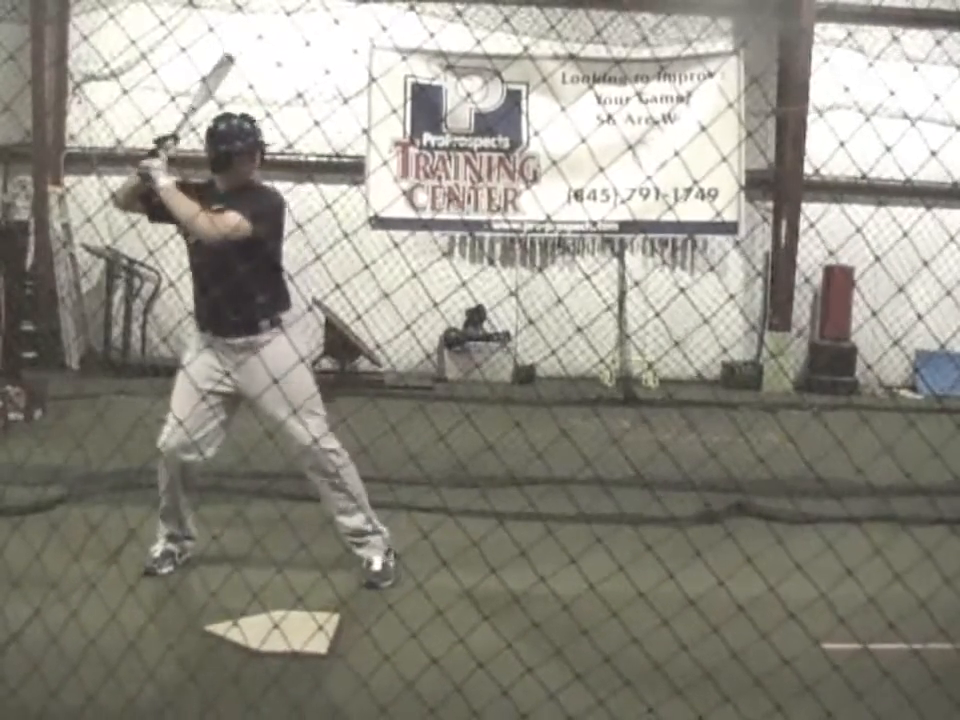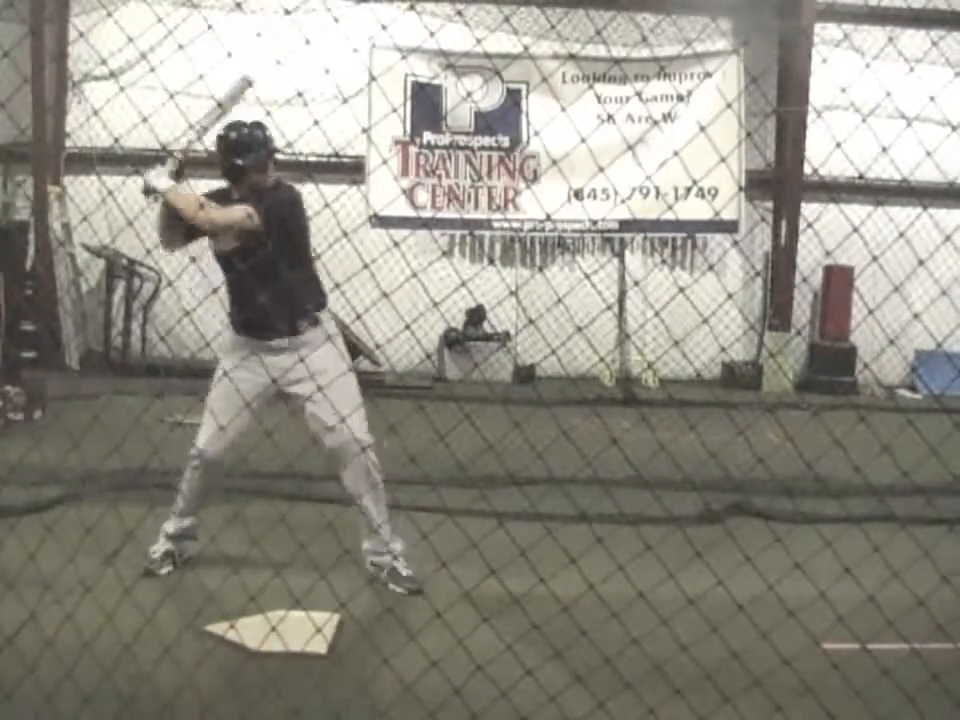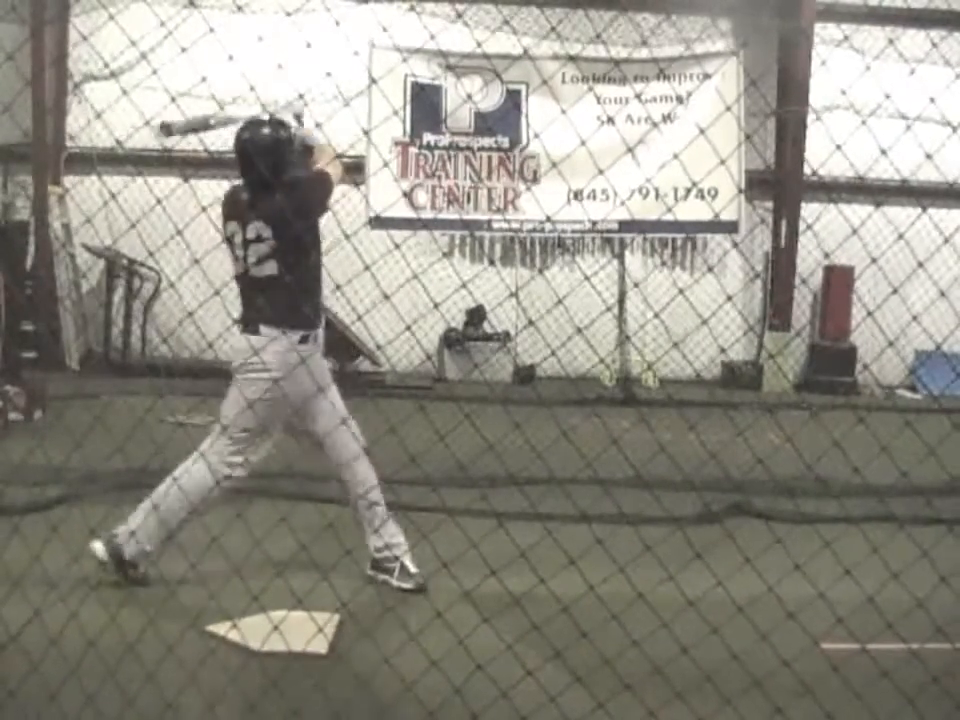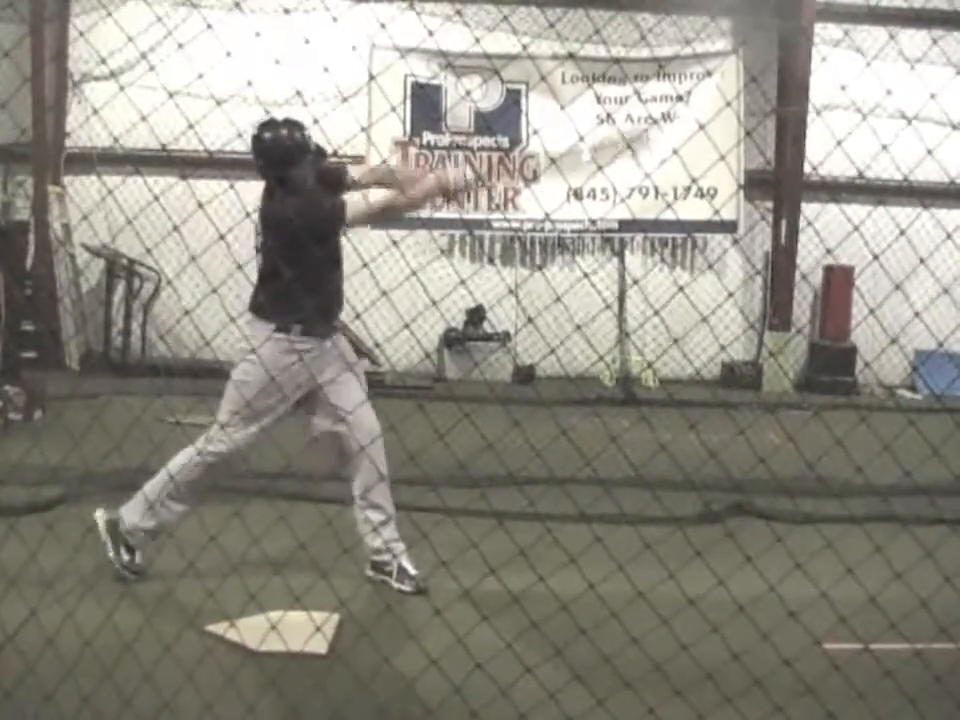
dt=0.5s
person 1, frame 1
left shoulder: (267, 201)
right shoulder: (193, 193)
left elbow: (211, 231)
right elbow: (122, 201)
left wrist: (163, 182)
right wrist: (148, 173)
left hip: (268, 341)
right hip: (212, 345)
left knee: (316, 443)
right knee: (174, 447)
left ankle: (372, 541)
right ankle: (174, 538)
person 1, frame 2
left shoulder: (283, 195)
right shoulder: (217, 202)
left elbow: (220, 220)
right elbow: (169, 240)
left wrist: (166, 186)
right wrist: (167, 193)
left hip: (311, 341)
right hip: (249, 347)
left knee: (353, 443)
right knee: (208, 449)
left ankle: (385, 552)
right ankle: (175, 536)
person 1, frame 3
left shoulder: (234, 202)
right shoulder: (294, 199)
right elbow: (330, 166)
left wrist: (295, 143)
right wrist: (309, 140)
left hip: (298, 347)
right hip: (275, 354)
left knee: (347, 448)
right knee: (222, 459)
left ankle: (387, 553)
right ankle: (126, 545)
person 1, frame 4
left shoulder: (316, 177)
right shoulder: (286, 208)
left elbow: (378, 176)
right elbow: (372, 210)
left wrist: (425, 180)
right wrist: (439, 186)
left hip: (325, 340)
right hip: (278, 344)
left knee: (366, 439)
right knee: (217, 444)
left ankle: (384, 553)
right ankle: (126, 526)
